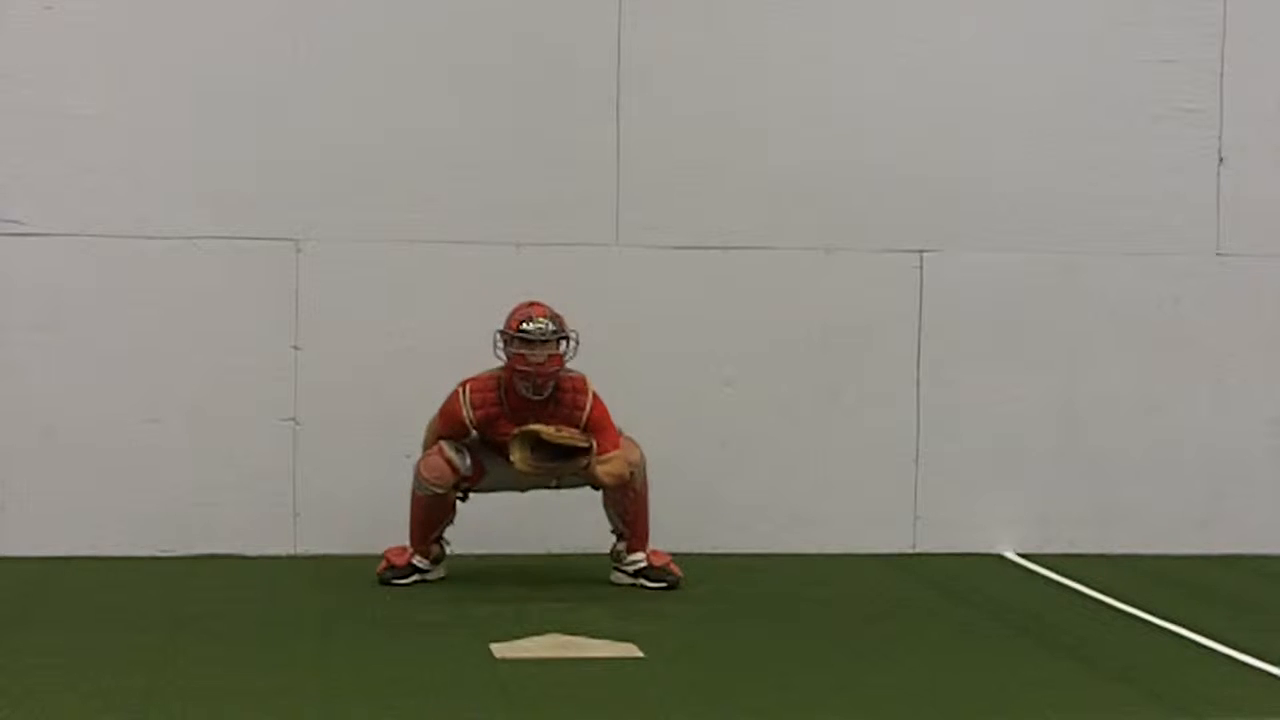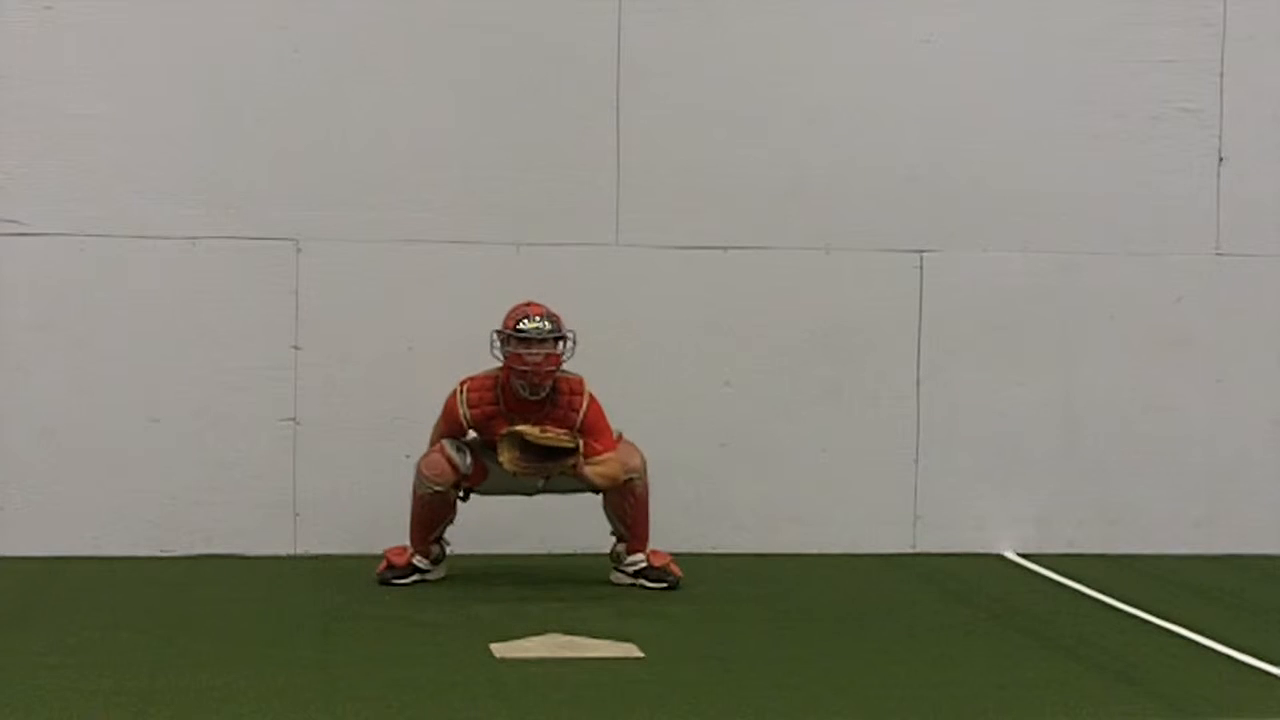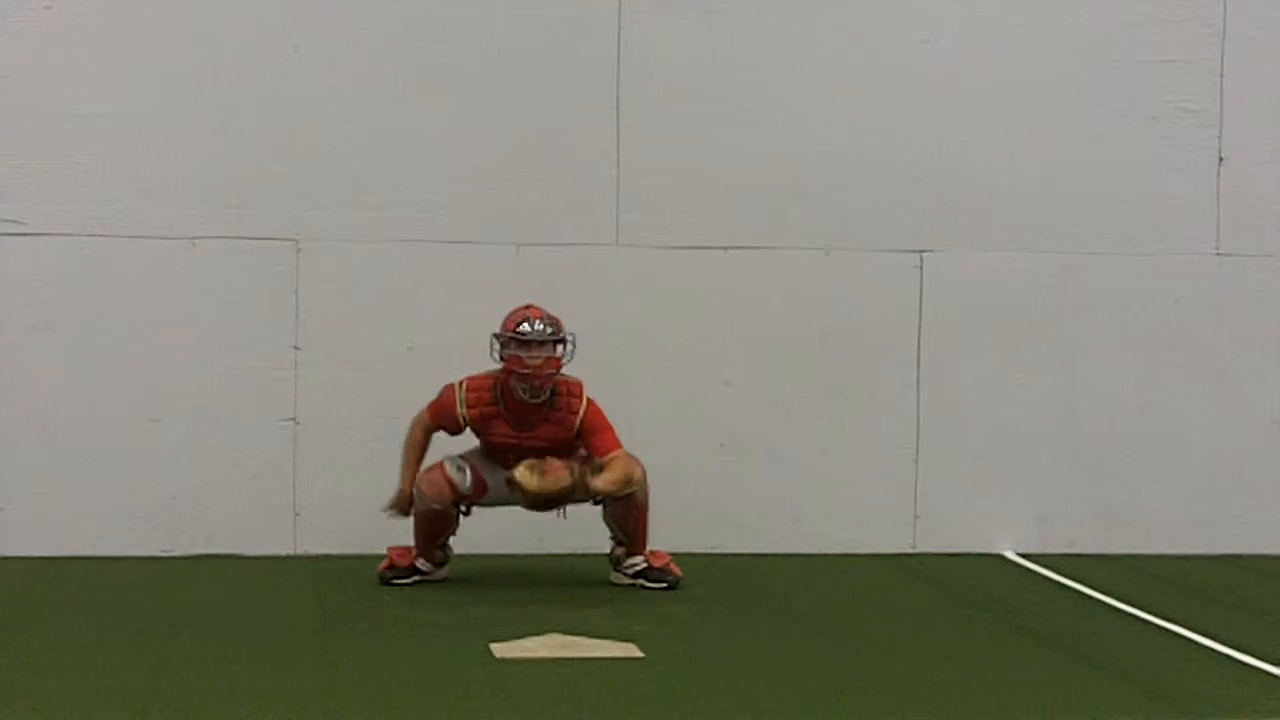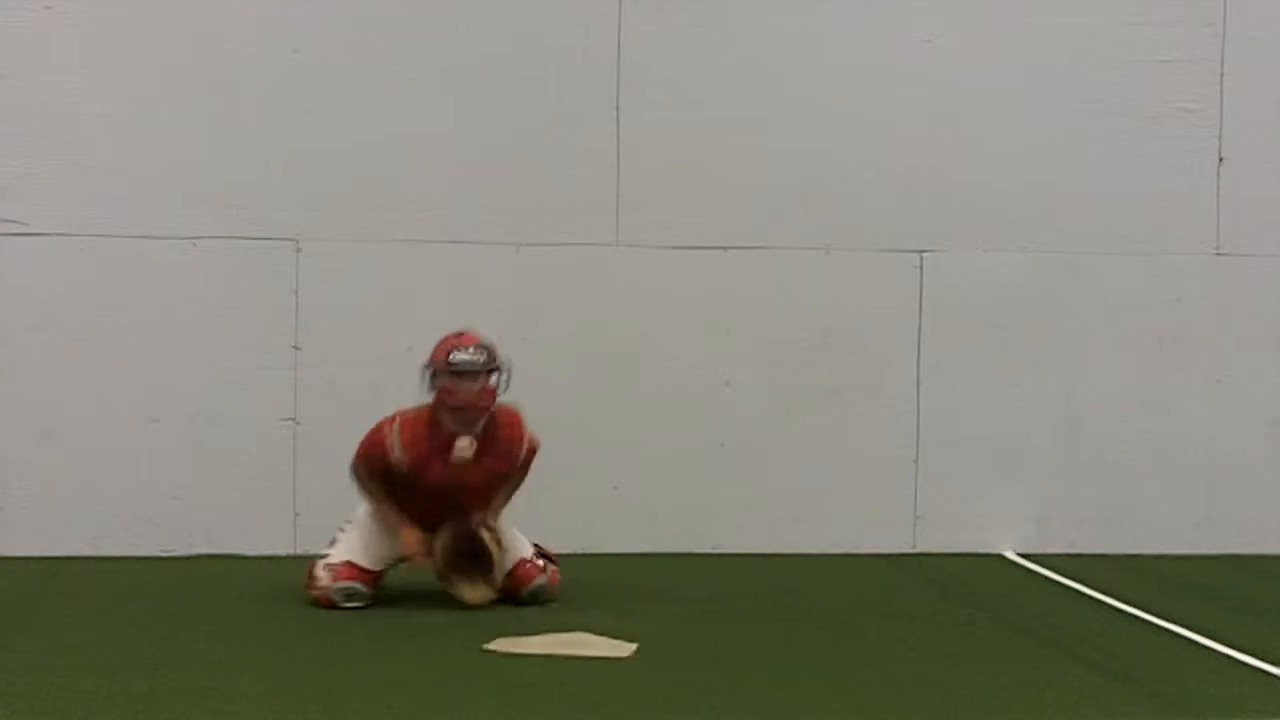
dt=0.5s
person 1, frame 1
left shoulder: (580, 397)
right shoulder: (475, 396)
left elbow: (618, 470)
right elbow: (437, 432)
left wrist: (594, 473)
right wrist: (431, 479)
right hip: (495, 461)
left knee: (628, 456)
right knee: (433, 468)
left ankle: (632, 558)
right ankle: (424, 556)
person 1, frame 2
left shoulder: (577, 398)
right shoulder: (473, 395)
left elbow: (614, 472)
right elbow: (441, 440)
left wrist: (584, 472)
right wrist: (436, 486)
right hip: (496, 464)
left knee: (629, 461)
right knee: (434, 465)
left ankle: (632, 559)
right ankle: (424, 556)
person 1, frame 3
left shoulder: (575, 402)
right shoulder: (471, 395)
left elbow: (618, 465)
right elbow: (422, 424)
left wrist: (593, 485)
right wrist: (407, 485)
right hip: (496, 471)
left knee: (631, 473)
right knee: (433, 487)
left ankle: (631, 560)
right ankle: (429, 560)
person 1, frame 4
left shoulder: (510, 429)
right shoulder: (401, 434)
left elbow: (521, 461)
right elbow: (365, 474)
left wrist: (491, 513)
right wrist: (401, 527)
left hip: (466, 520)
right hip: (396, 515)
left knee: (539, 587)
right knee: (333, 592)
